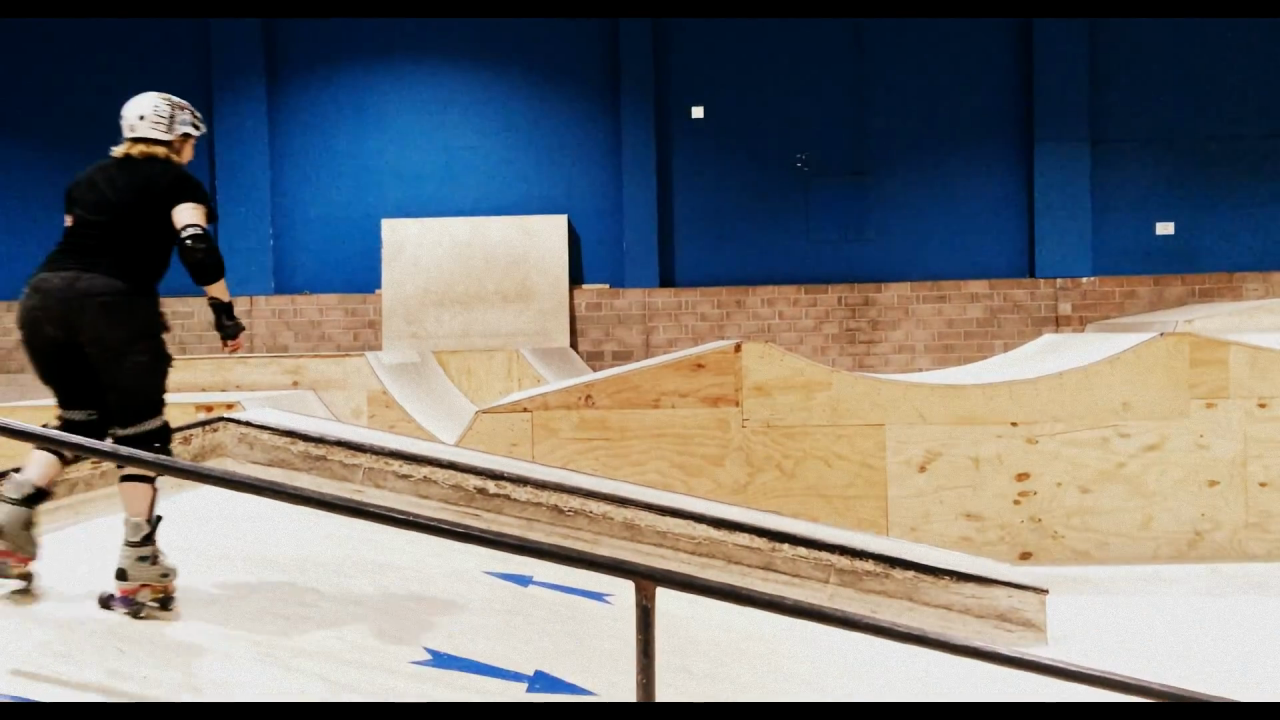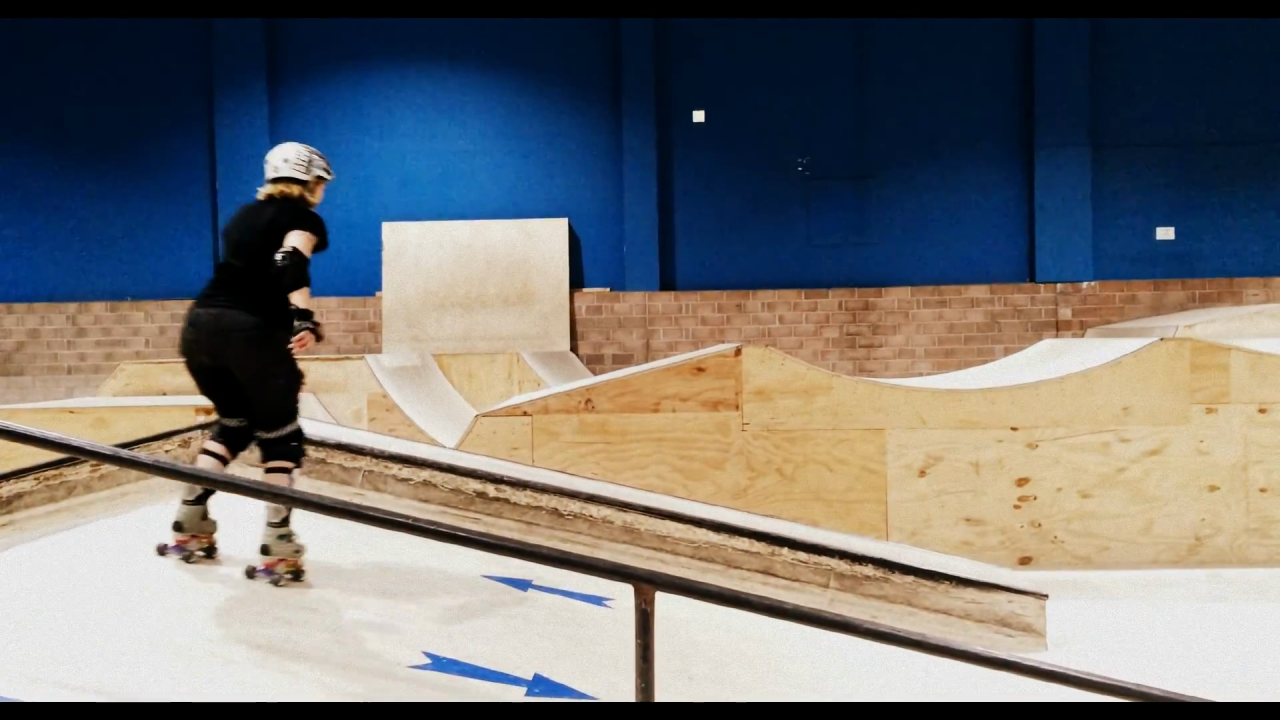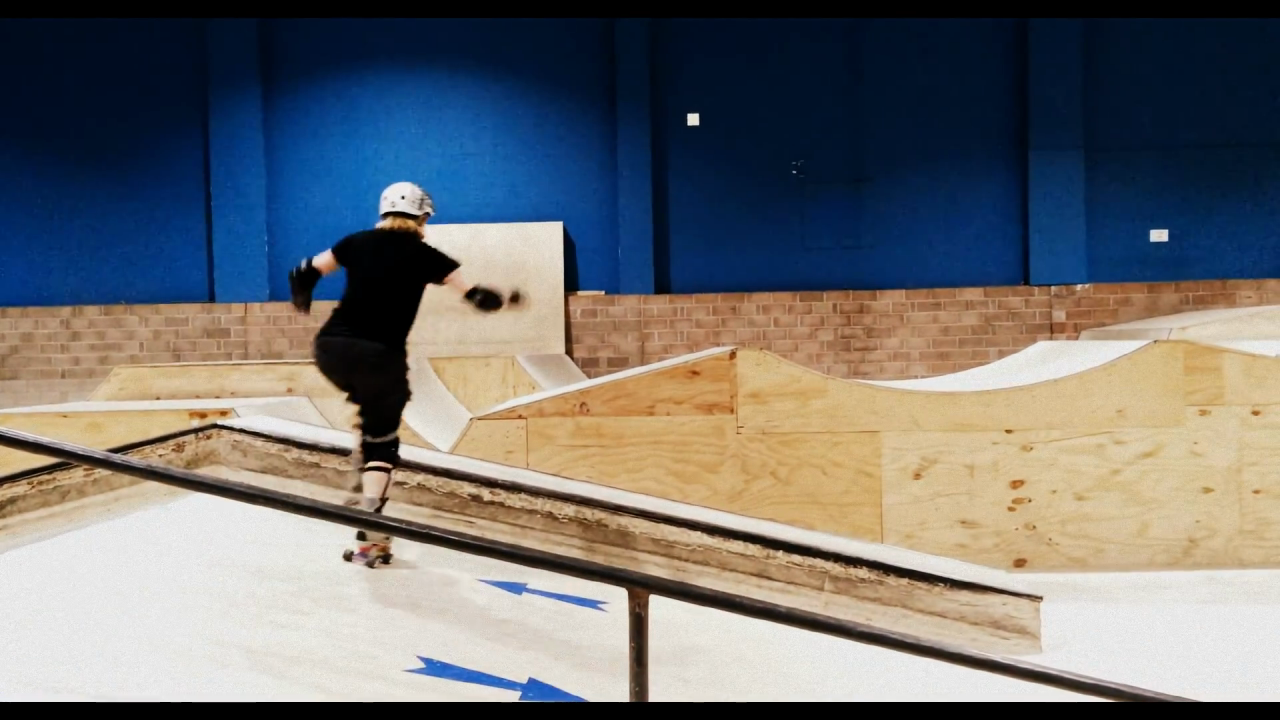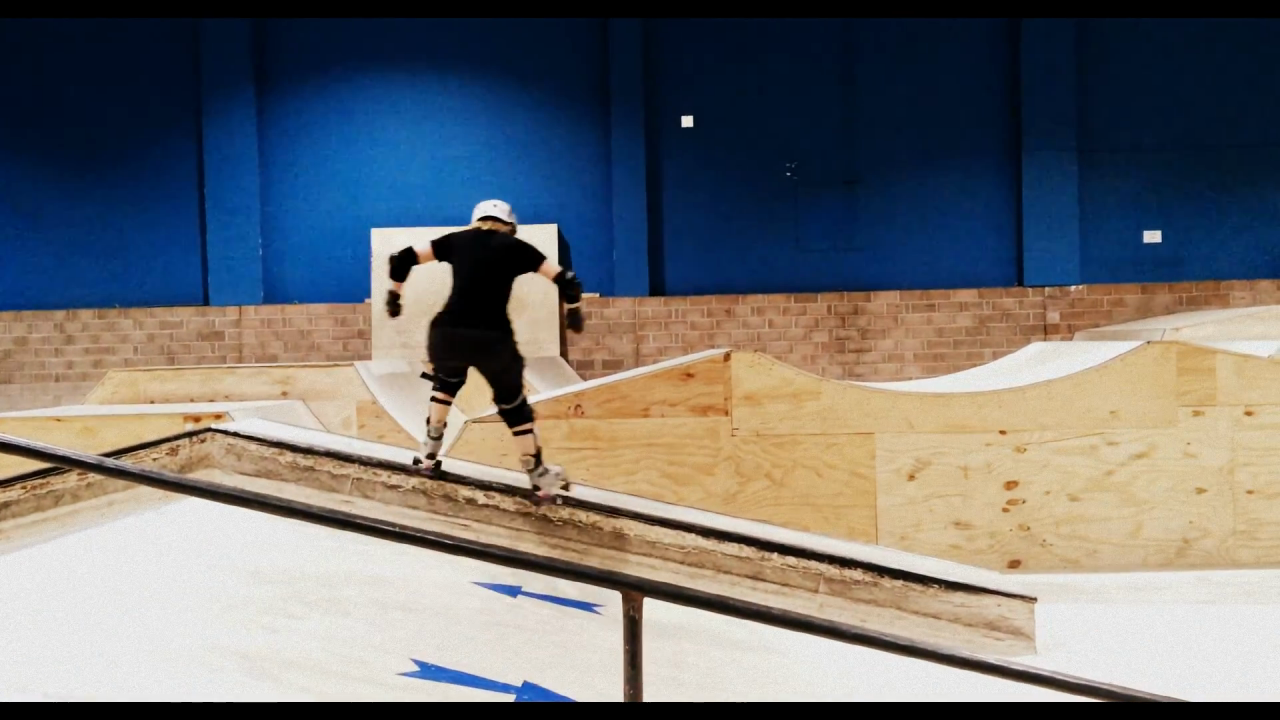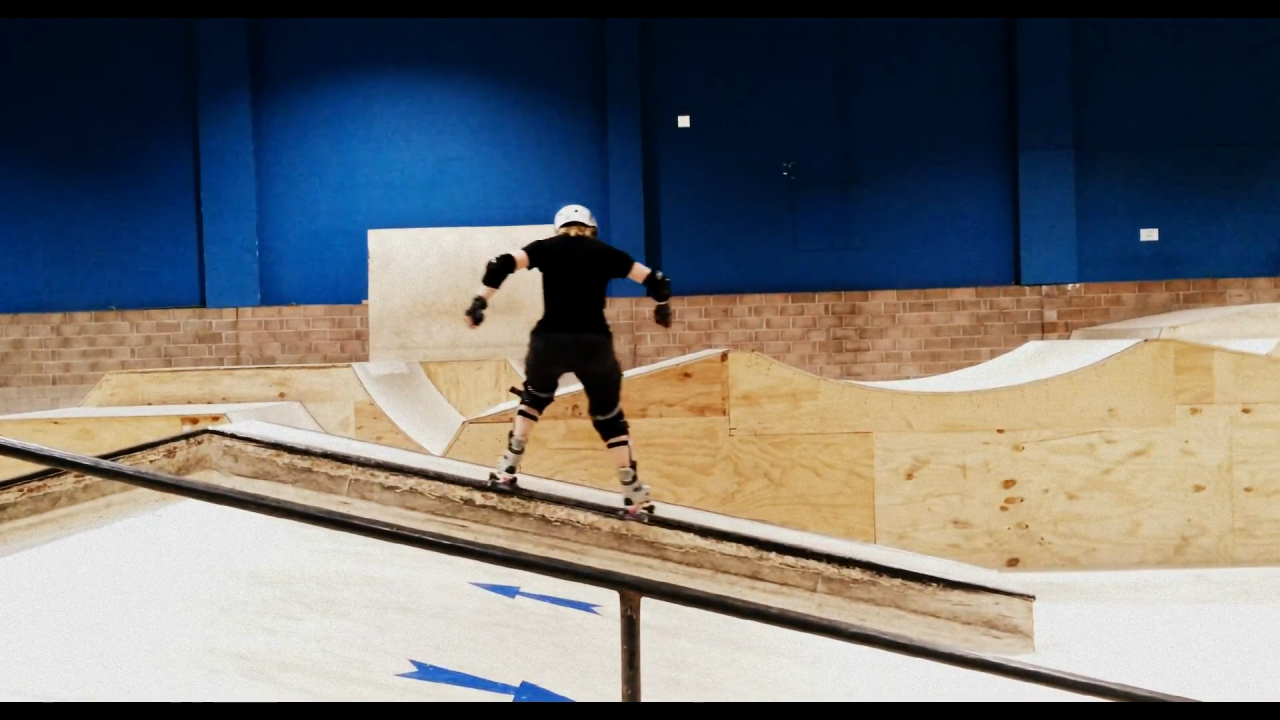
dt=0.4s
person 1, frame 1
left shoulder: (87, 179)
right shoulder: (178, 182)
right elbow: (196, 244)
right wrist: (224, 310)
left hip: (45, 295)
right hip: (115, 303)
left knee: (81, 422)
right knee: (141, 434)
person 1, frame 2
left shoulder: (244, 216)
right shoulder: (303, 218)
right elbow: (290, 263)
left wrist: (283, 314)
right wrist: (305, 316)
left hip: (200, 325)
right hip: (251, 332)
left knee: (234, 424)
right knee: (280, 438)
left ankle: (190, 519)
right ankle: (277, 543)
person 1, frame 3
left shoulder: (358, 242)
right shoulder: (423, 254)
left elbow: (306, 272)
right elbow: (474, 296)
left wrist: (301, 294)
right wrist: (506, 298)
left hip: (330, 347)
right hip: (378, 354)
left knee: (371, 412)
right knee: (382, 441)
left ankle: (366, 486)
right ankle: (371, 535)
person 1, frame 4
left shoulder: (458, 240)
right shoulder: (518, 249)
left elbow: (404, 257)
right elbow: (565, 280)
left wrist: (394, 295)
right wrist: (574, 312)
left hip: (446, 334)
right hip: (492, 338)
left knee: (447, 380)
right knee: (514, 407)
left ankle: (429, 454)
right ankle: (542, 480)
person 1, frame 5
left shoulder: (546, 248)
right shoulder: (605, 253)
left elbow: (503, 264)
right elbow: (655, 280)
left wrist: (480, 302)
right wrist: (663, 307)
left hip: (549, 341)
right hip: (594, 344)
left knee: (535, 396)
right knee: (608, 417)
left ankle: (507, 469)
right ankle: (634, 494)
